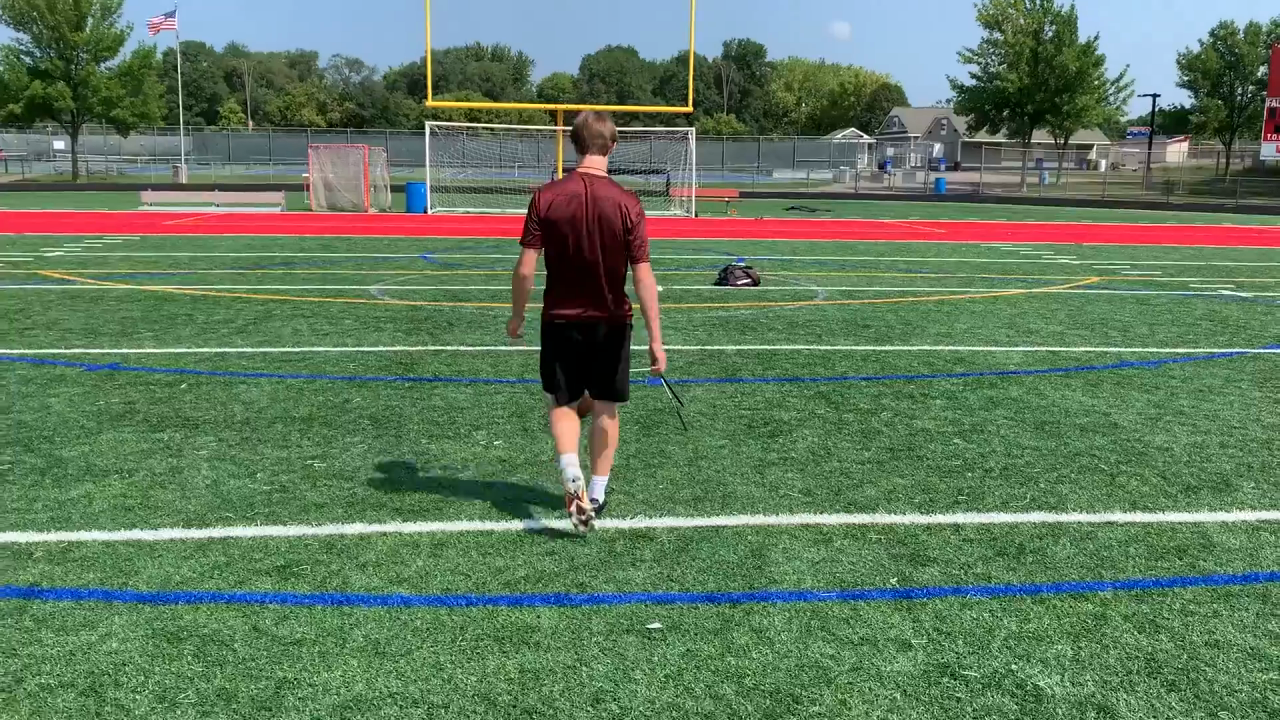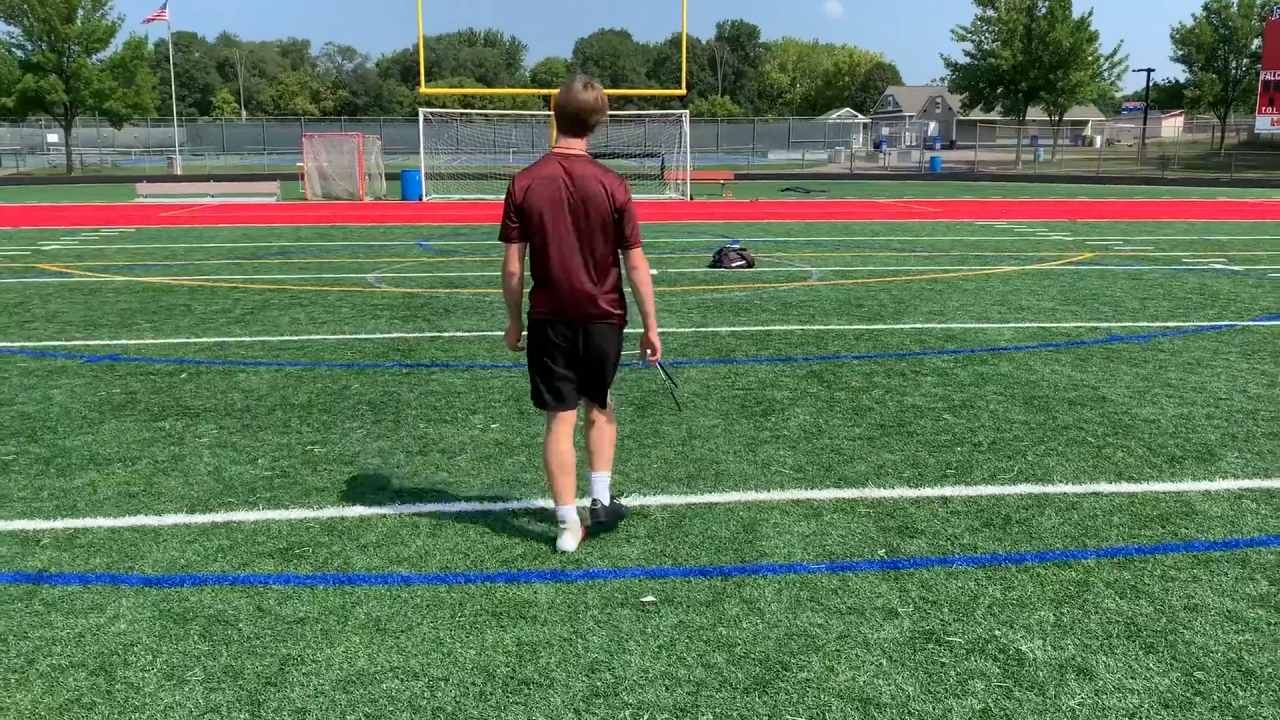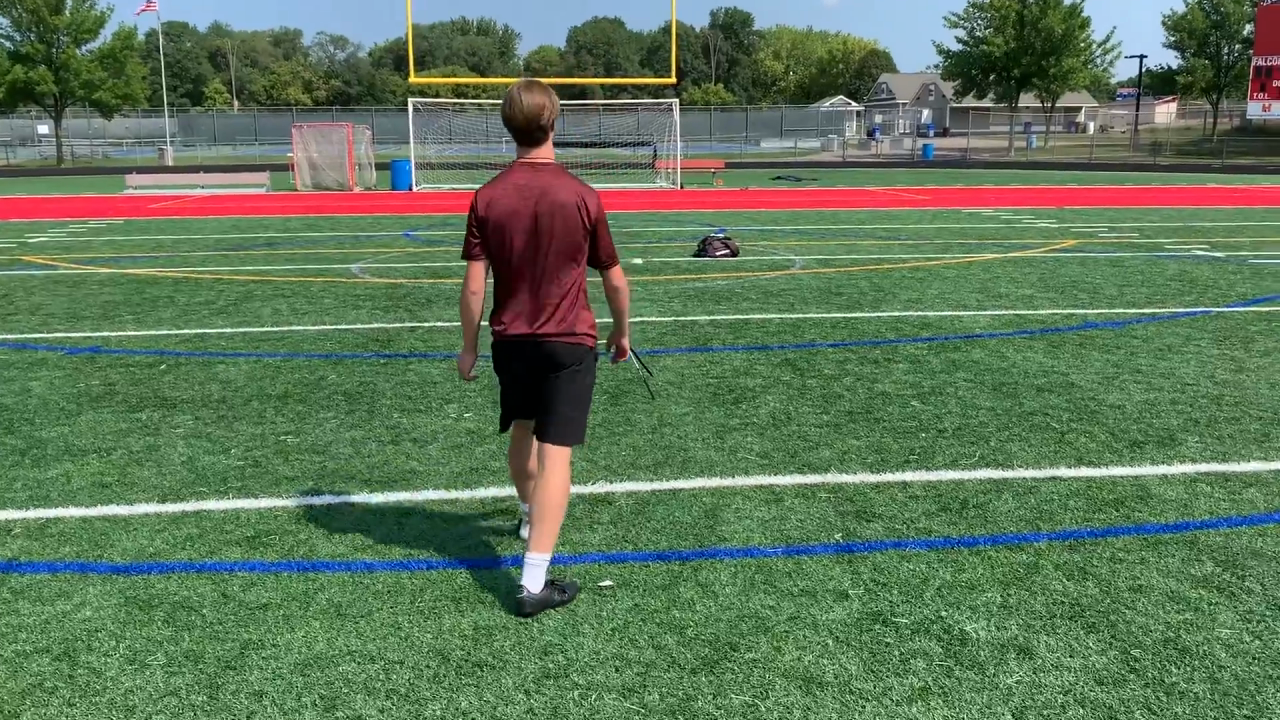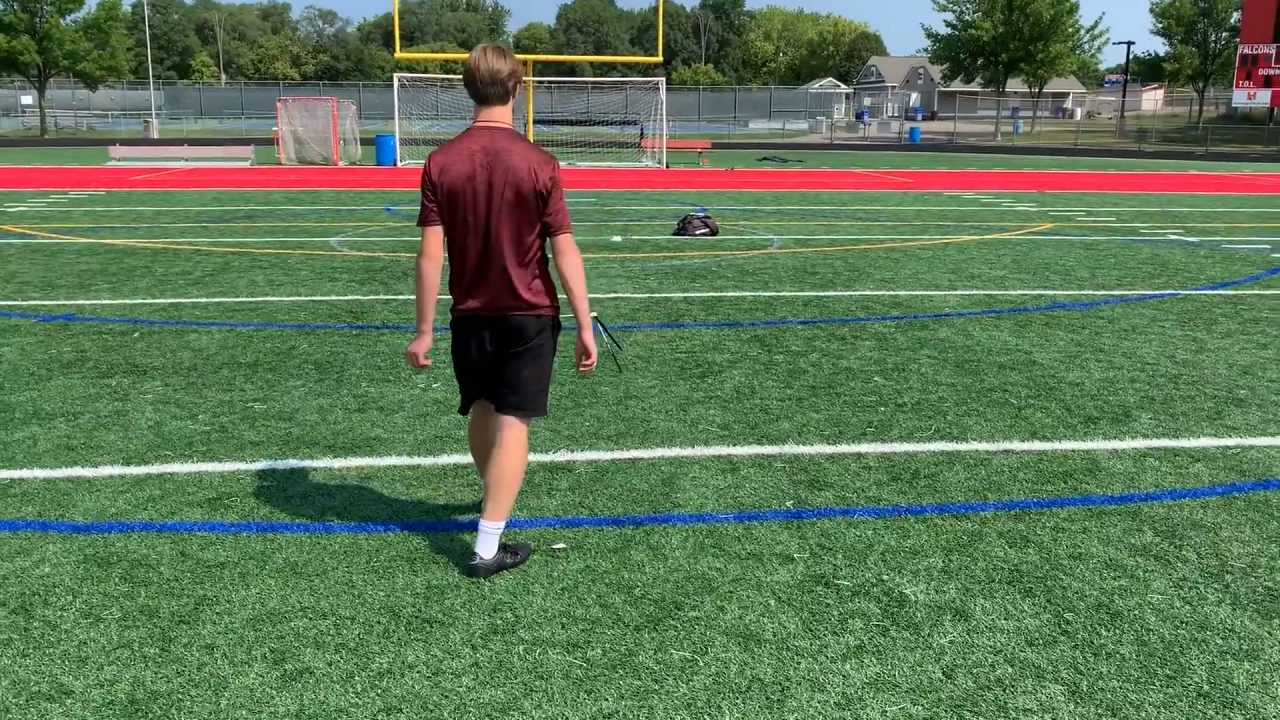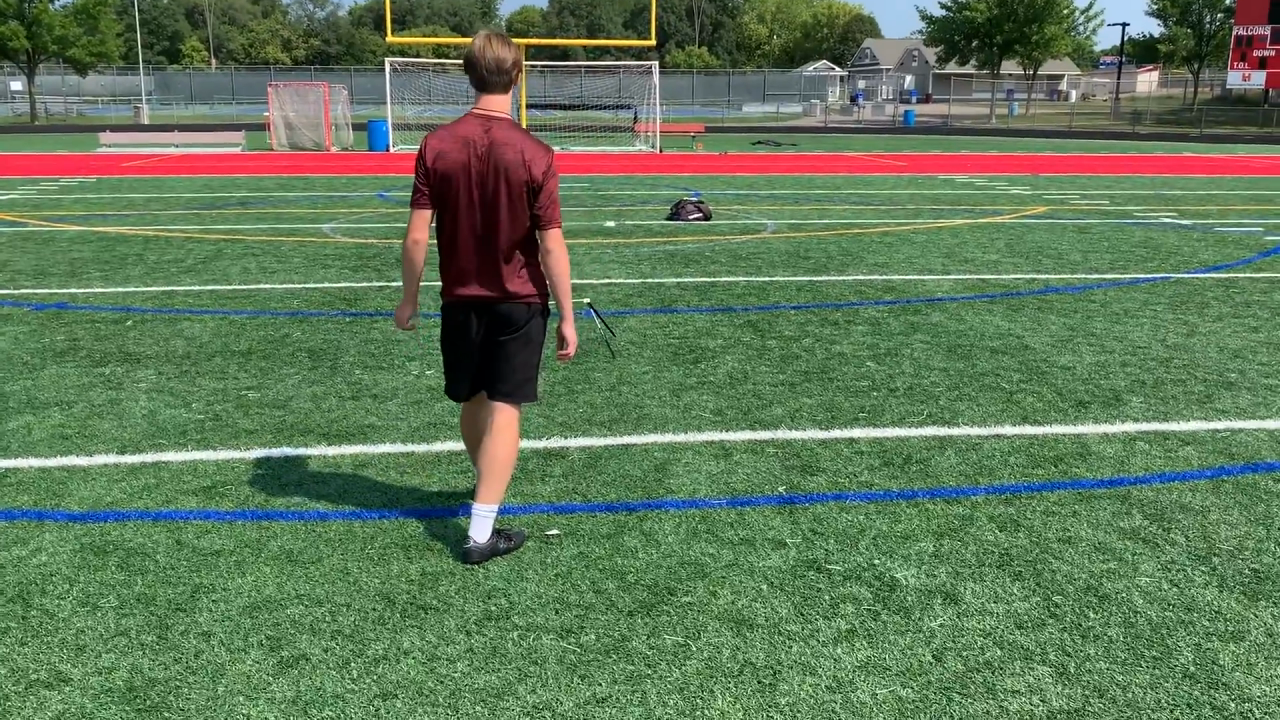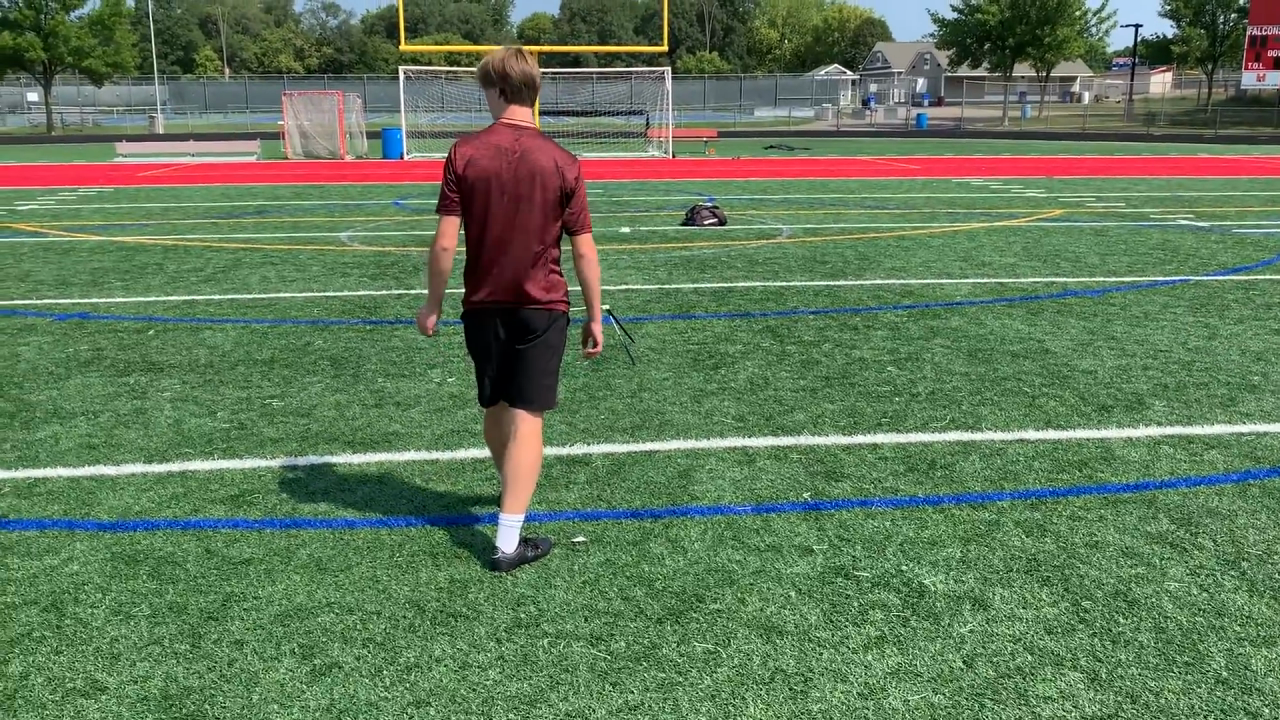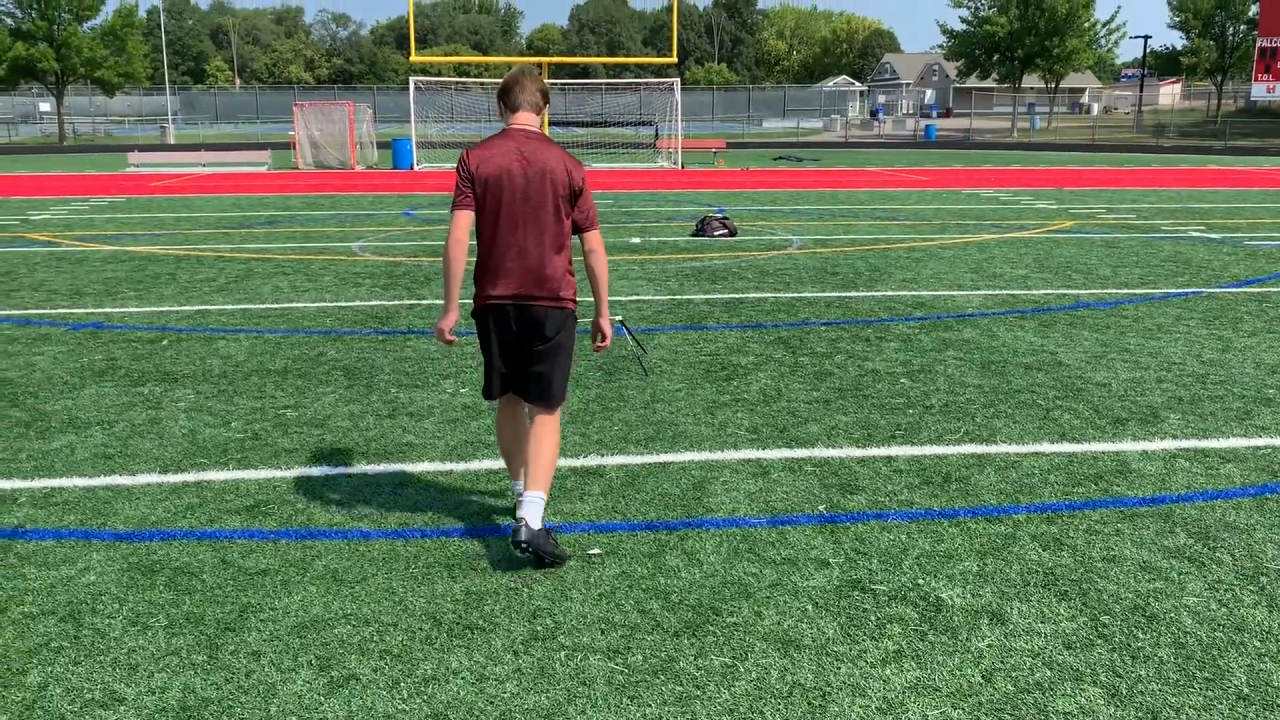
dt=0.4s
person 1, frame 1
left shoulder: (547, 197)
right shoulder: (627, 204)
left elbow: (525, 267)
right elbow: (643, 277)
left wrist: (516, 315)
right wrist: (656, 339)
left hip: (560, 320)
right hip: (611, 323)
left knee: (562, 403)
right knee: (604, 408)
left ankle: (571, 475)
right ankle: (595, 491)
person 1, frame 2
left shoulder: (524, 183)
right shoulder: (612, 185)
left elbow: (512, 266)
right elbow: (635, 263)
left wrist: (514, 322)
right wrist: (650, 325)
left hip: (547, 321)
right hip: (602, 318)
left knee: (559, 420)
right knee: (599, 407)
left ankle: (567, 525)
right ankle: (601, 496)
person 1, frame 3
left shoulder: (487, 197)
right shoulder: (582, 197)
left elbow: (474, 285)
right elbow: (615, 279)
left wrist: (468, 348)
right wrist: (622, 331)
left hip: (511, 340)
right hip: (569, 341)
left knee: (522, 429)
right knee: (556, 453)
left ankle: (531, 516)
right ankle: (533, 582)
person 1, frame 4
left shoulder: (441, 162)
right shoulder: (539, 163)
left elbow: (431, 255)
right elbow: (565, 251)
left wrist: (424, 330)
right wrist: (585, 325)
left hip: (470, 314)
right hip: (529, 314)
left knee: (482, 412)
right knee: (512, 424)
left ankle: (492, 496)
right ankle: (487, 547)
person 1, frame 5
left shoulder: (437, 145)
right shoulder: (535, 154)
left elbow: (416, 237)
right elbow: (552, 246)
left wrist: (408, 300)
right wrist: (567, 318)
left hip: (460, 301)
right hip: (519, 302)
left knee: (473, 402)
right knee: (504, 410)
left ankle: (485, 487)
right ankle: (481, 532)
person 1, frame 6
left shoulder: (464, 153)
right shoulder: (562, 163)
left elbow: (445, 242)
right elbow: (583, 249)
left wrist: (433, 305)
right wrist: (594, 316)
left hip: (483, 306)
right hip: (541, 308)
left knee: (496, 405)
right knee: (526, 419)
left ankle: (510, 492)
right ankle: (508, 542)
person 1, frame 7
left shoulder: (476, 157)
right shoulder: (567, 164)
left elbow: (458, 238)
right elbow: (593, 246)
left wrist: (451, 306)
right wrist: (603, 311)
left hip: (495, 302)
right hip: (552, 304)
left knee: (508, 402)
right knee: (544, 414)
left ankle: (523, 497)
right ankle: (531, 519)
